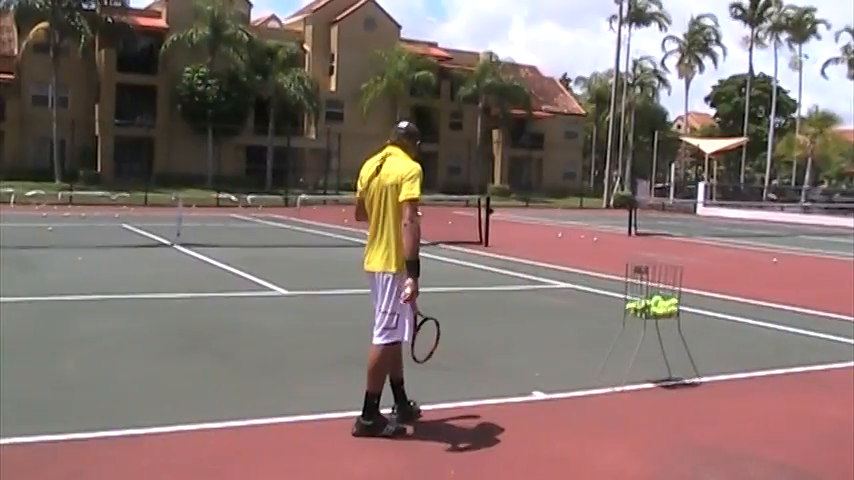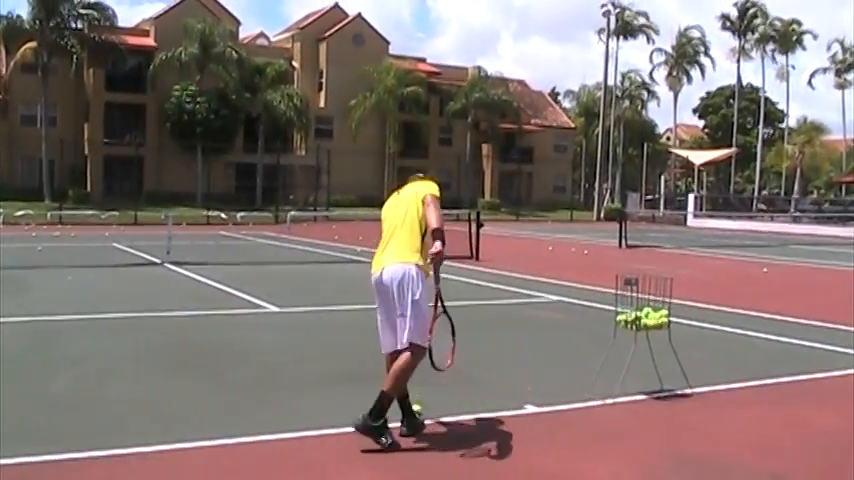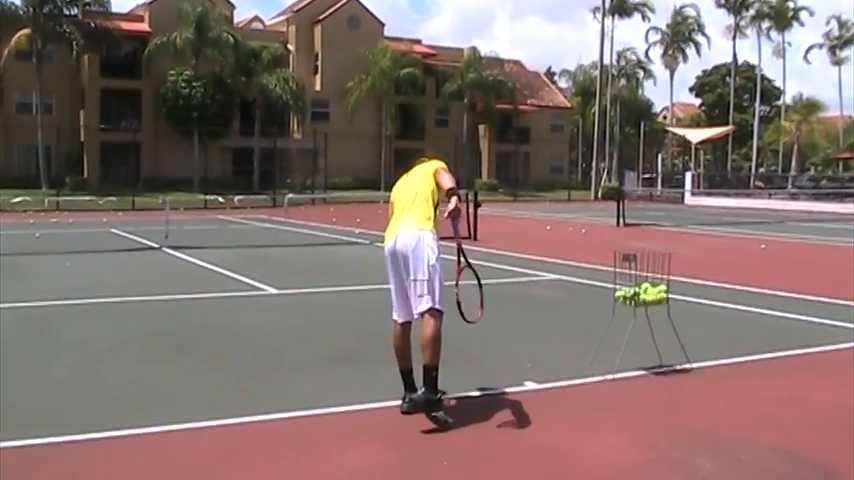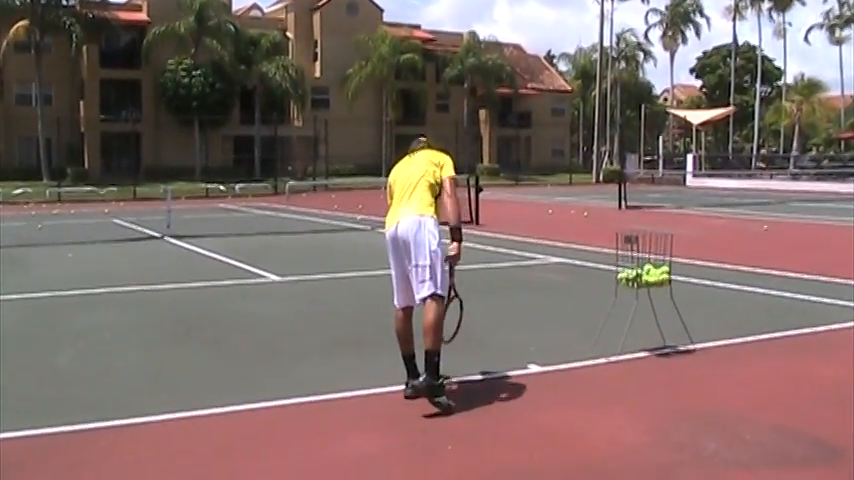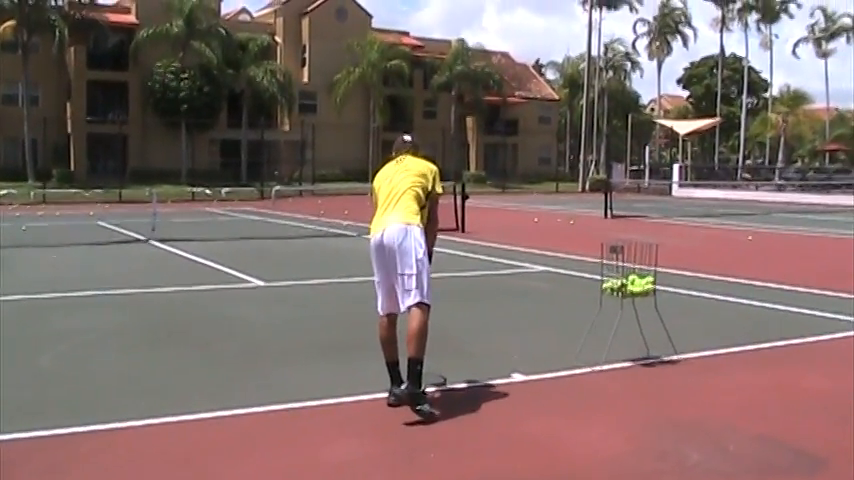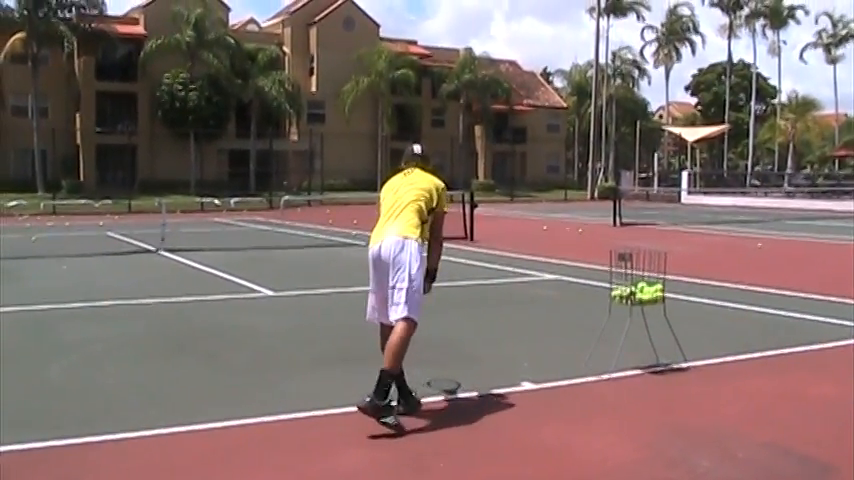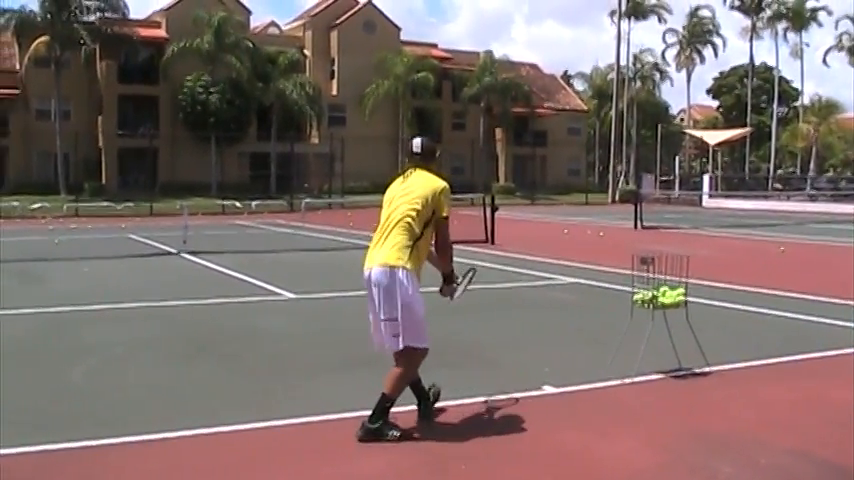
dt=0.7s
person 1, frame 1
left shoulder: (369, 166)
right shoulder: (410, 168)
left elbow: (361, 214)
right elbow: (409, 222)
right wrist: (412, 273)
left hip: (376, 260)
right hip: (394, 264)
left knee: (391, 335)
right knee: (386, 339)
left ankle: (401, 404)
right ankle: (368, 417)
person 1, frame 2
left shoulder: (392, 200)
right shoulder: (426, 187)
right elbow: (432, 206)
right wrist: (438, 238)
left hip: (380, 268)
right hip: (404, 268)
left knee: (394, 348)
right knee: (414, 347)
left ankle: (409, 417)
right ankle: (374, 417)
person 1, frame 3
left shoulder: (399, 184)
right shoulder: (433, 166)
right elbow: (443, 175)
right wrist: (454, 196)
left hip: (392, 240)
right hip: (418, 236)
left knee: (401, 319)
right knee: (432, 312)
left ankle: (409, 393)
right ankle: (429, 392)
person 1, frame 4
left shoulder: (397, 168)
right shoulder: (440, 158)
right elbow: (449, 197)
right wrist: (456, 237)
left hip: (393, 226)
right hip: (419, 221)
left knee: (403, 305)
right knee: (433, 297)
left ankle: (412, 378)
right ankle: (431, 378)
person 1, frame 5
left shoulder: (382, 173)
right shoulder: (428, 168)
right elbow: (431, 219)
right wrist: (428, 253)
left hip: (377, 233)
right hip: (406, 230)
left knee: (387, 311)
right knee: (418, 305)
left ankle: (396, 385)
right ankle: (413, 386)
person 1, frame 6
left shoulder: (390, 183)
right shoulder: (435, 184)
right elbow: (435, 237)
left wrist: (421, 271)
right wrist: (431, 274)
left hip: (377, 244)
right hip: (404, 243)
left knee: (388, 324)
right knee: (405, 321)
left ankle: (405, 395)
right ankle: (378, 397)
person 1, frame 7
left shoulder: (396, 185)
right shoulder: (438, 186)
right elbow: (442, 242)
left wrist: (439, 266)
right wrist: (448, 278)
left hip: (373, 266)
right hip: (396, 270)
left knee: (404, 345)
right knee: (413, 349)
left ankle: (424, 401)
right ankle: (375, 422)
